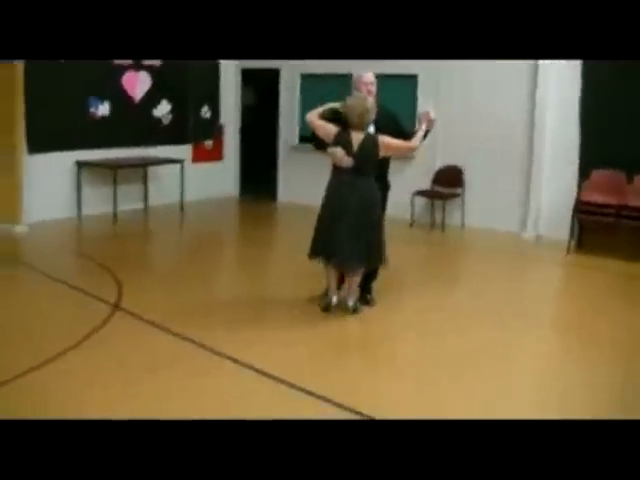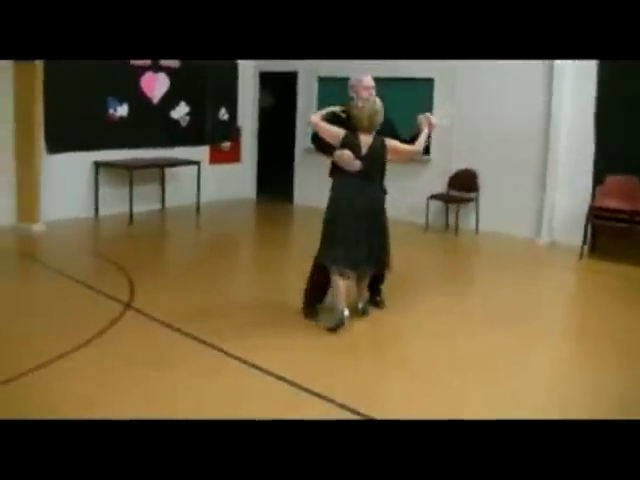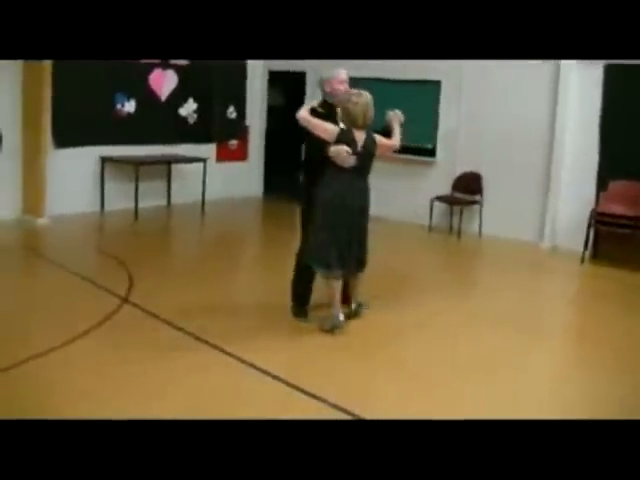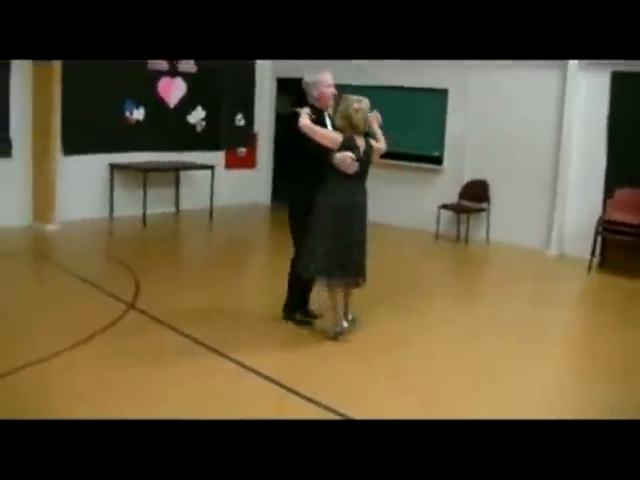
dt=0.3s
person 1, frame 1
left shoulder: (387, 116)
right shoulder: (341, 114)
left elbow: (407, 143)
right elbow: (318, 135)
left wrist: (425, 128)
right wrist: (330, 149)
left hip: (376, 185)
left ankle: (365, 287)
person 1, frame 2
left shoulder: (384, 122)
right shoulder: (340, 117)
right elbow: (318, 138)
left wrist: (422, 133)
right wrist: (335, 153)
left ankle: (374, 290)
right ankle: (312, 299)
person 1, frame 3
right shoulder: (316, 113)
right elbow: (309, 137)
right wrist: (330, 149)
right hip: (317, 190)
left ankle: (345, 291)
right ankle: (300, 301)
person 1, frame 4
left shoulder: (327, 117)
right elbow: (307, 145)
right wrist: (333, 157)
right hip: (305, 196)
right knee: (305, 251)
left ankle: (297, 303)
right ankle: (295, 307)
person 2, frame 1
left shoulder: (337, 135)
right shoulder: (378, 142)
left elbow: (310, 117)
right elbow: (412, 145)
left wrist: (328, 106)
right wrist: (424, 126)
left hip: (338, 196)
right hip: (366, 199)
left knee: (332, 245)
right knee: (359, 249)
left ankle: (331, 294)
right ankle: (352, 298)
person 2, frame 2
left shoulder: (344, 138)
right shoulder: (386, 145)
left elbow: (314, 120)
right elbow: (416, 150)
left wrist: (330, 110)
right wrist: (425, 129)
left hip: (343, 202)
right hip: (371, 203)
left knee: (338, 255)
right knee: (365, 253)
left ankle: (341, 309)
right ankle: (362, 302)
person 2, frame 3
left shoulder: (337, 133)
right shoulder: (374, 141)
left elbow: (302, 117)
right elbow: (395, 144)
left wrist: (310, 105)
right wrist: (395, 124)
left hip: (332, 199)
right hip: (358, 201)
left knee: (330, 254)
right knee: (351, 252)
left ankle: (336, 313)
right ankle: (354, 304)
person 2, frame 4
left shoulder: (339, 140)
right shoulder: (369, 145)
left elbow: (305, 126)
right elbow: (383, 146)
left wrist: (305, 112)
right wrist: (375, 127)
left hip: (334, 206)
right hip: (356, 207)
left knee: (331, 263)
right knee: (348, 260)
left ankle: (339, 322)
right ankle: (347, 315)
